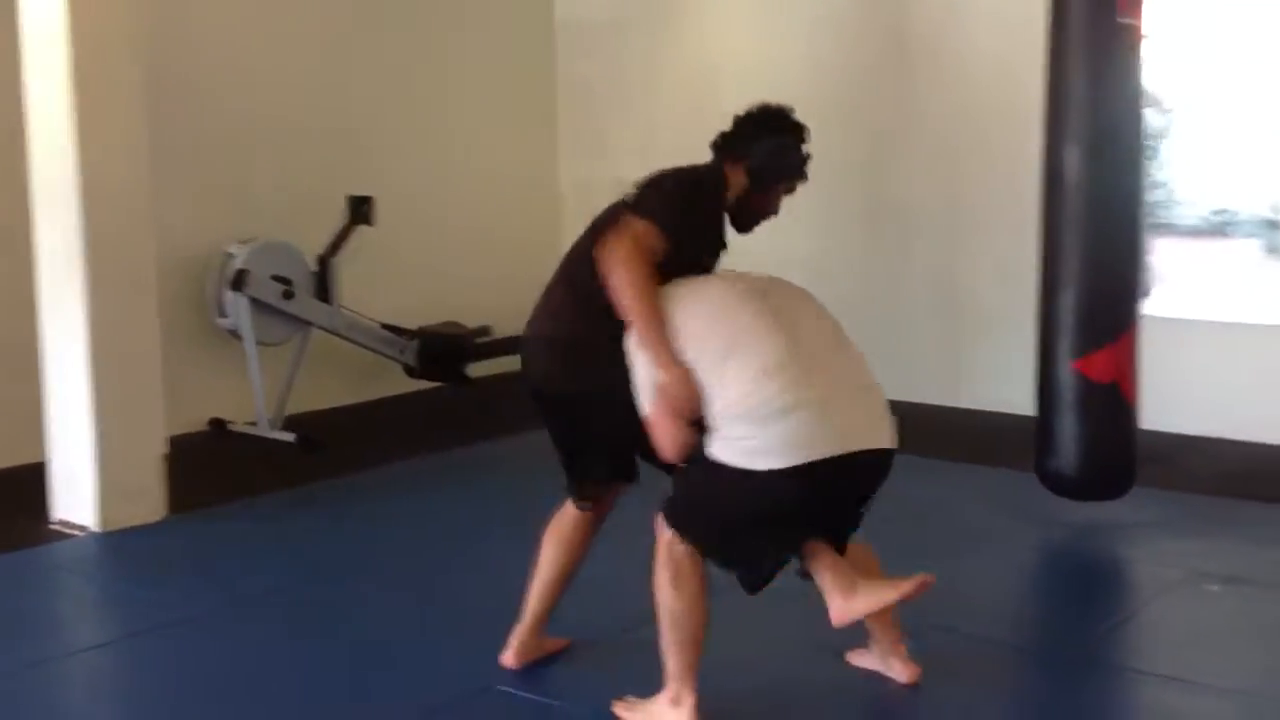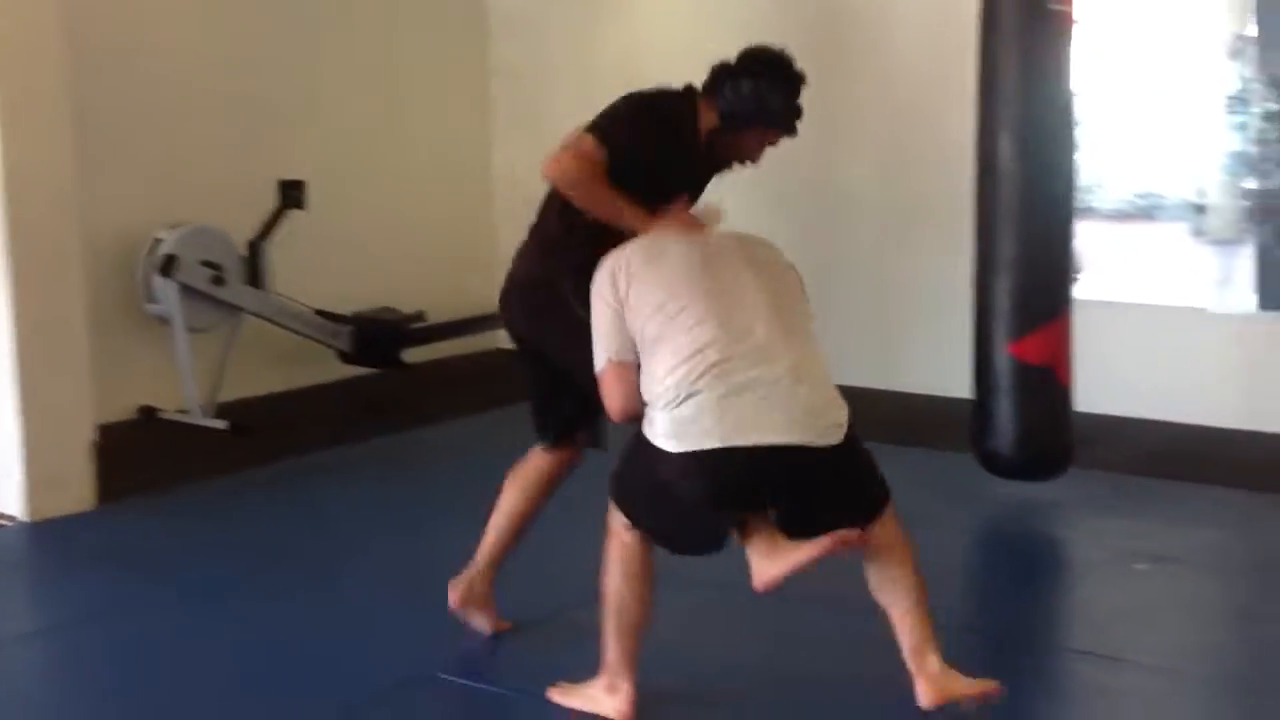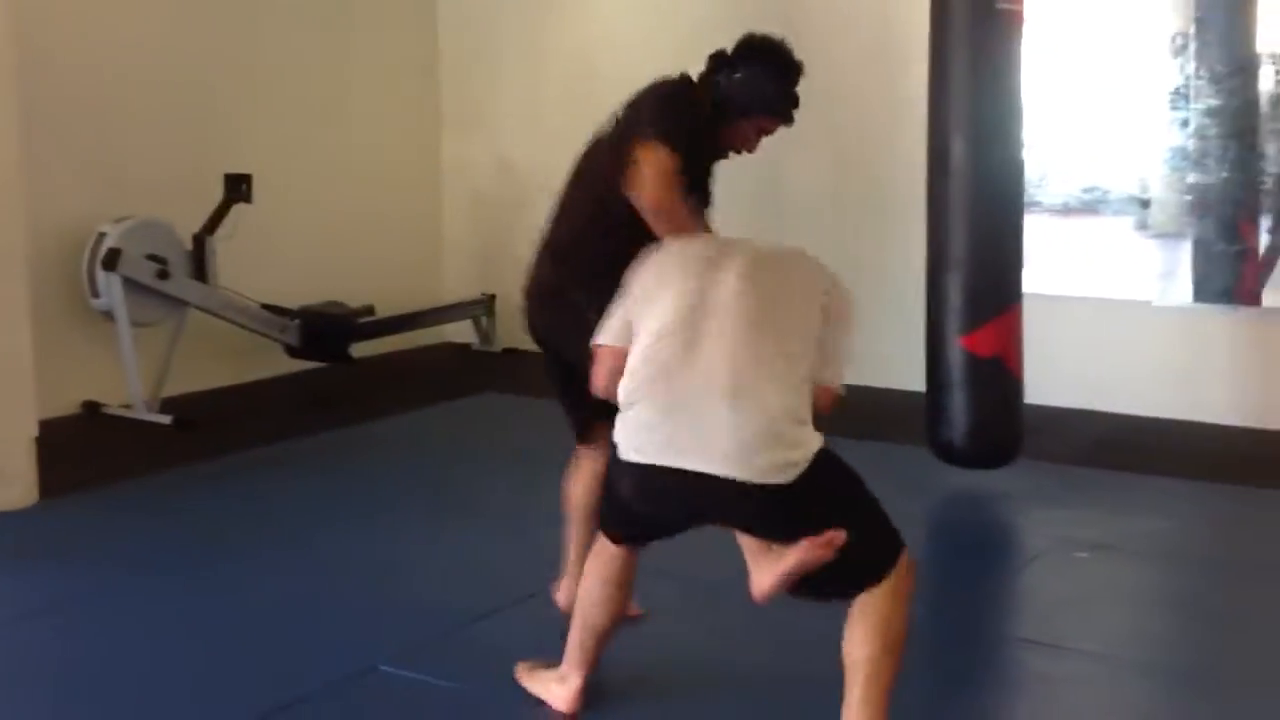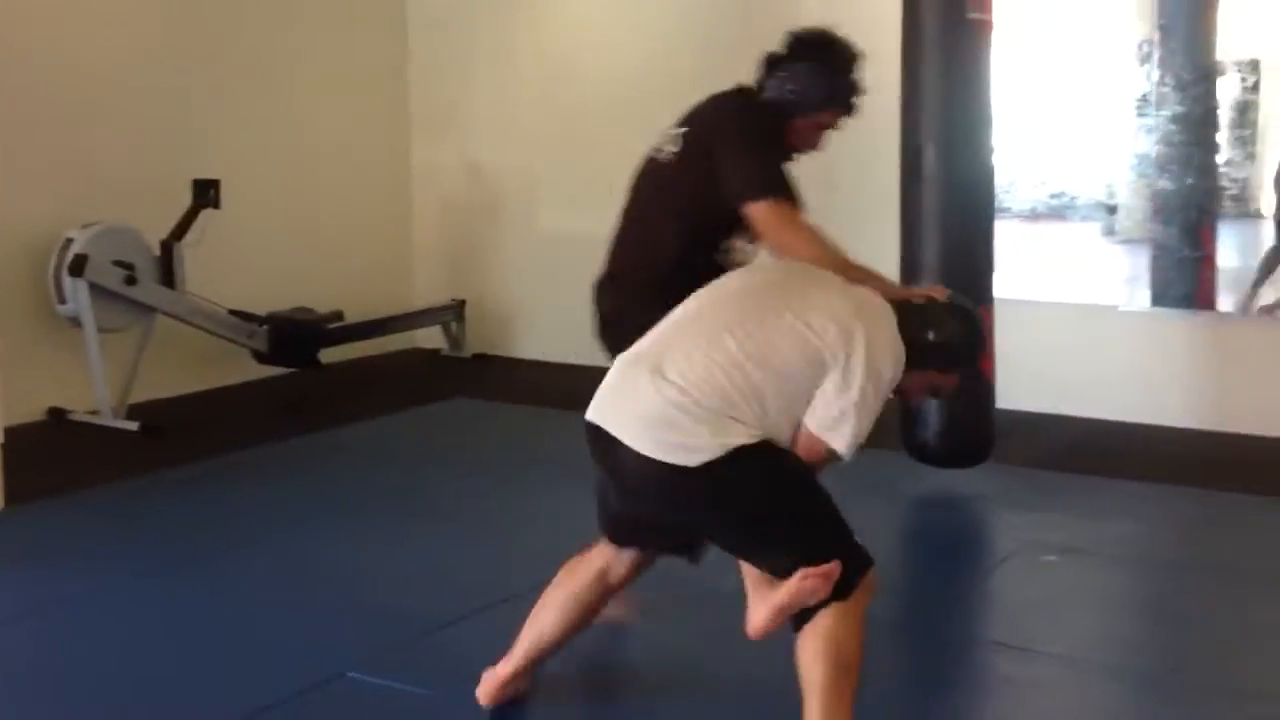
dt=0.2s
person 1, frame 1
left shoulder: (700, 201)
right shoulder: (694, 195)
right elbow: (621, 258)
right wrist: (669, 364)
left hip: (553, 349)
right hip: (586, 351)
left knee: (590, 497)
left ankle: (523, 640)
person 1, frame 2
left shoulder: (694, 149)
right shoulder: (655, 116)
right elbow: (564, 169)
right wrist: (645, 221)
left hip: (544, 298)
right hip: (557, 293)
left knee: (557, 448)
left ankle: (474, 581)
person 1, frame 3
left shoulder: (688, 124)
right shoulder: (675, 107)
right elbow: (649, 188)
left hip: (564, 293)
right hip: (580, 294)
left knee: (600, 445)
left ankle: (575, 582)
person 1, frame 4
left shoulder: (738, 117)
right shoulder: (741, 121)
right elbow: (780, 232)
right wrist: (887, 288)
left hip: (660, 309)
right hip: (650, 311)
person 2, frame 1
right shoulder: (777, 291)
left elbow: (669, 442)
left hip: (768, 448)
right hip: (865, 440)
left knee: (677, 539)
right knee: (823, 534)
right ankle: (891, 652)
person 2, frame 2
left shoulder: (618, 268)
right shoulder: (765, 253)
left elbow: (619, 401)
left hip: (695, 436)
right hip: (808, 425)
left knee: (628, 525)
right knee: (875, 519)
right ankle: (929, 673)
person 2, frame 3
left shoulder: (666, 258)
right shoulder: (818, 279)
left elbow: (603, 378)
right elbow: (819, 398)
left hip: (649, 443)
right hip: (764, 453)
left knee: (619, 537)
right knee: (884, 568)
left ankle: (569, 679)
person 2, frame 4
left shoulder: (803, 280)
right shoulder: (879, 346)
right elbow: (809, 454)
left hip: (614, 414)
right hip: (691, 441)
left knee: (621, 553)
right knee: (841, 586)
left ankle: (509, 671)
